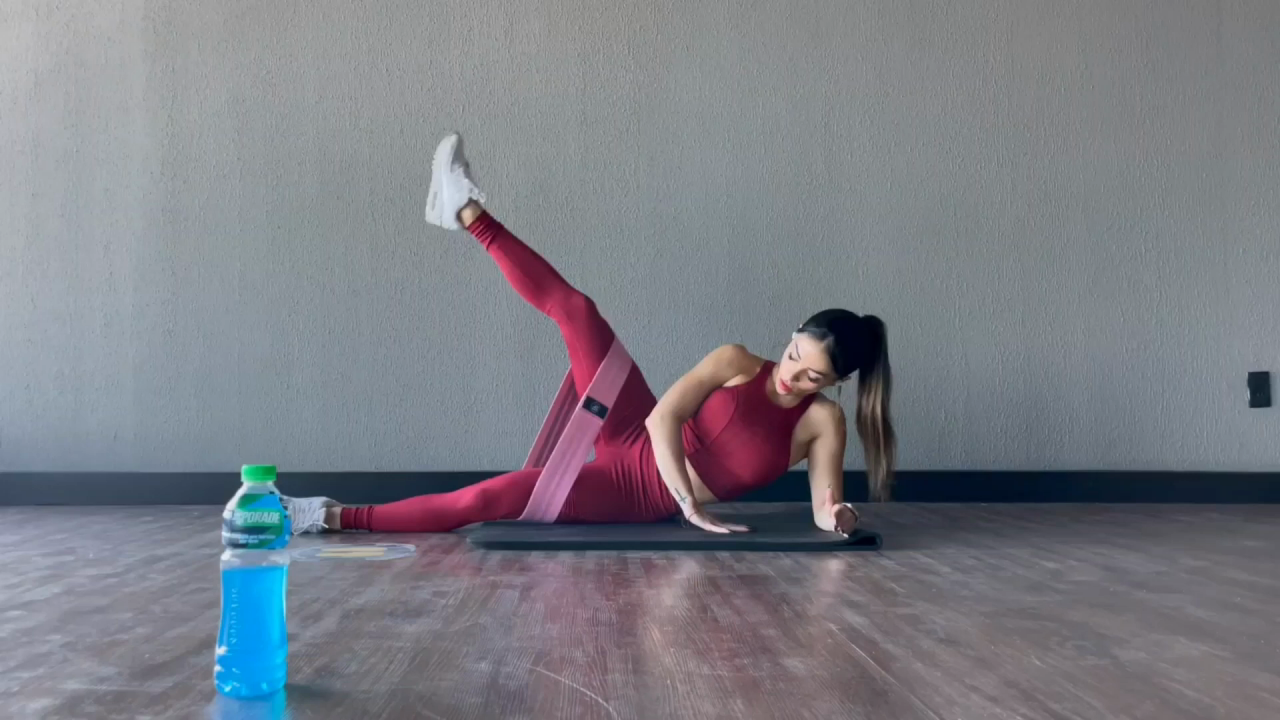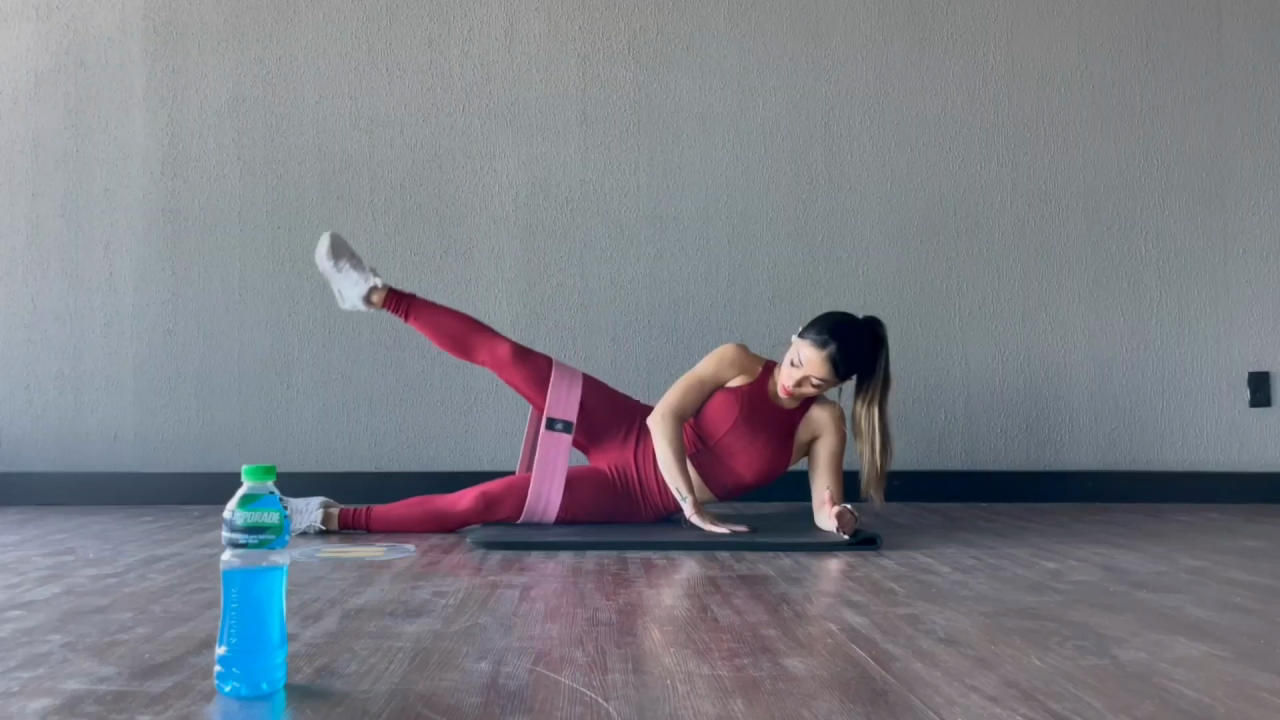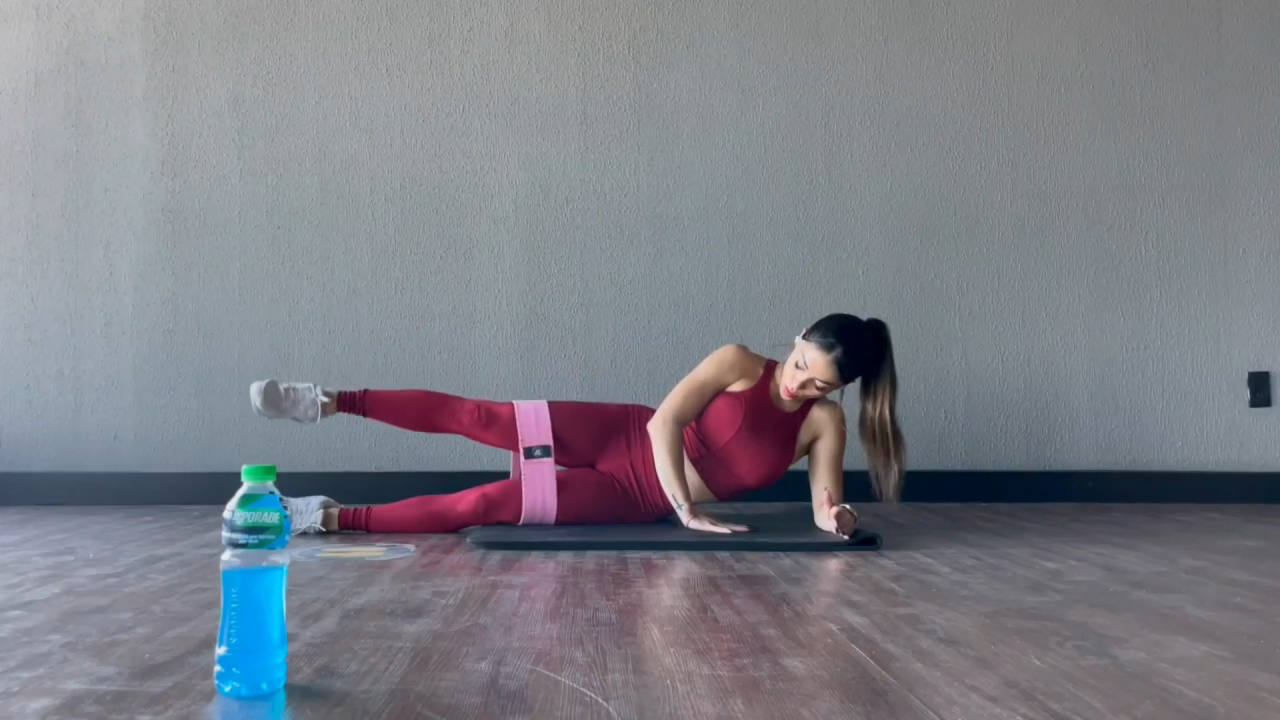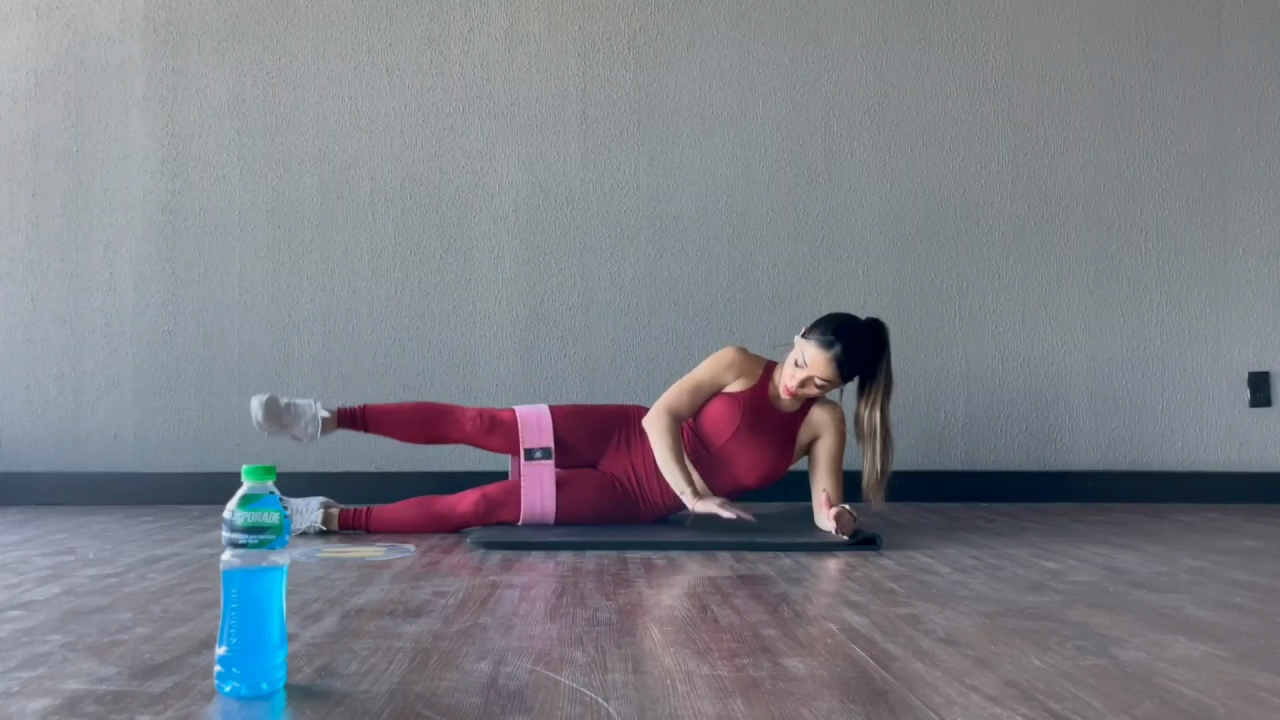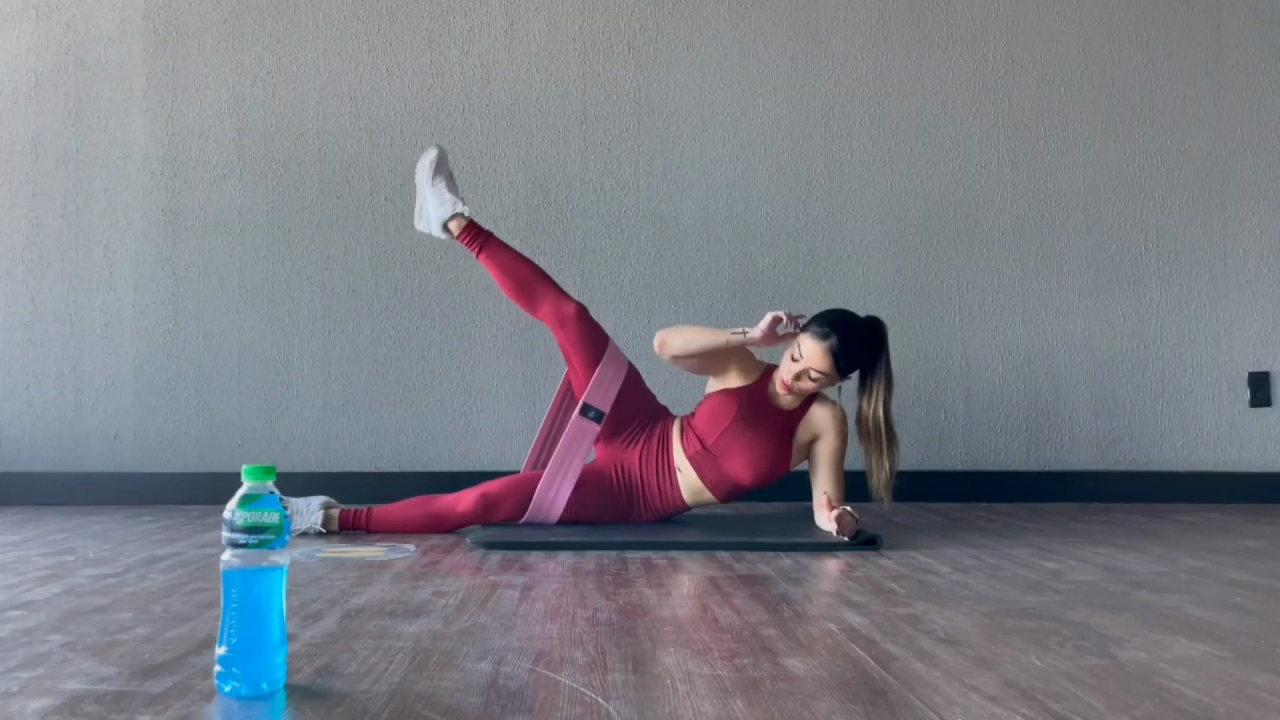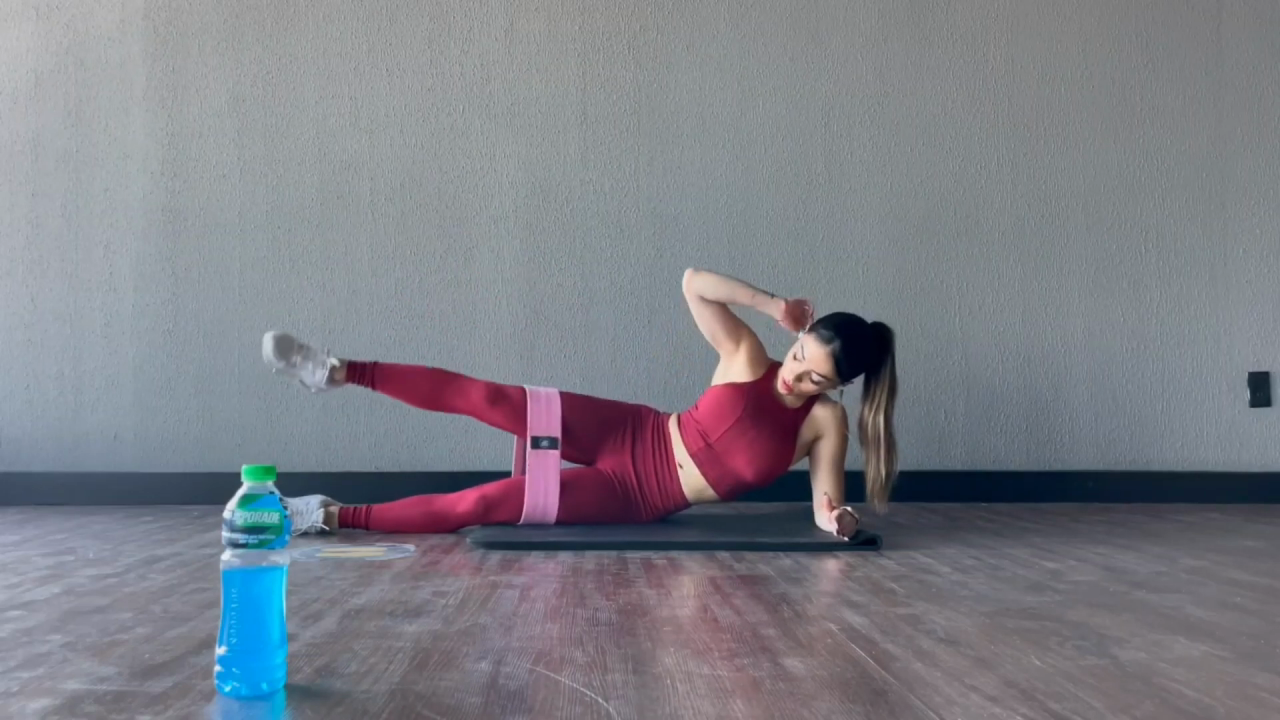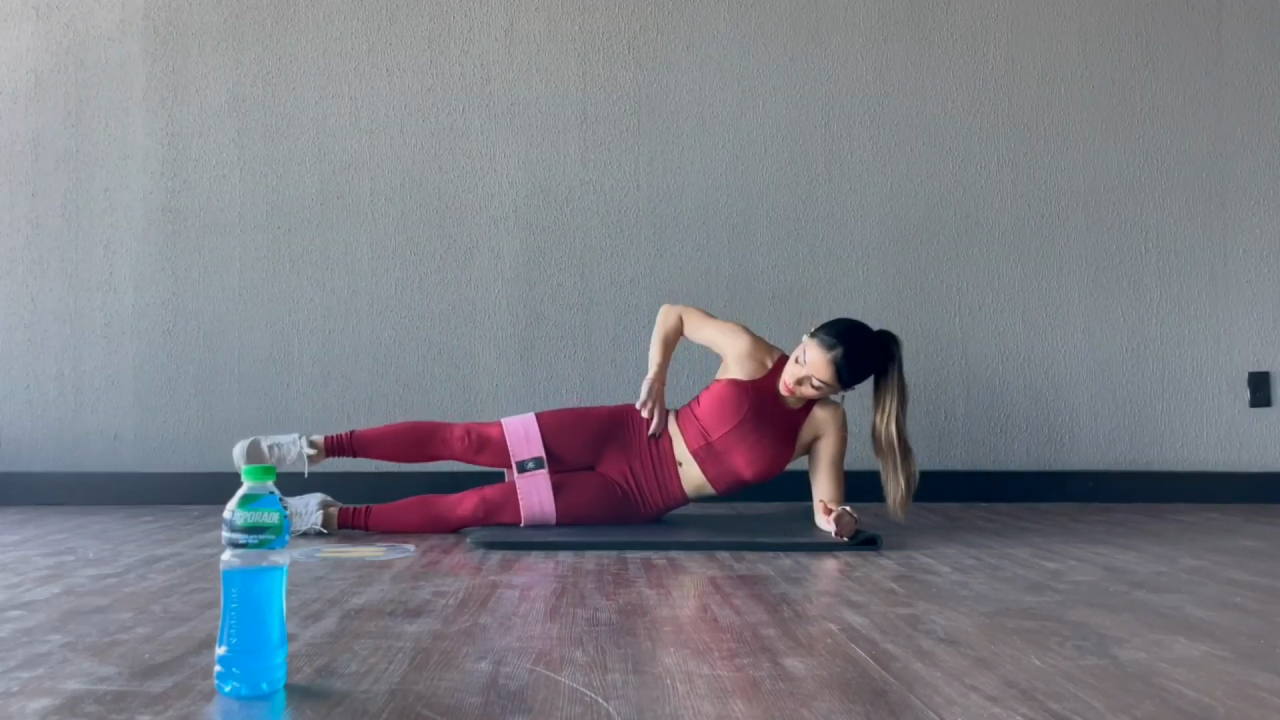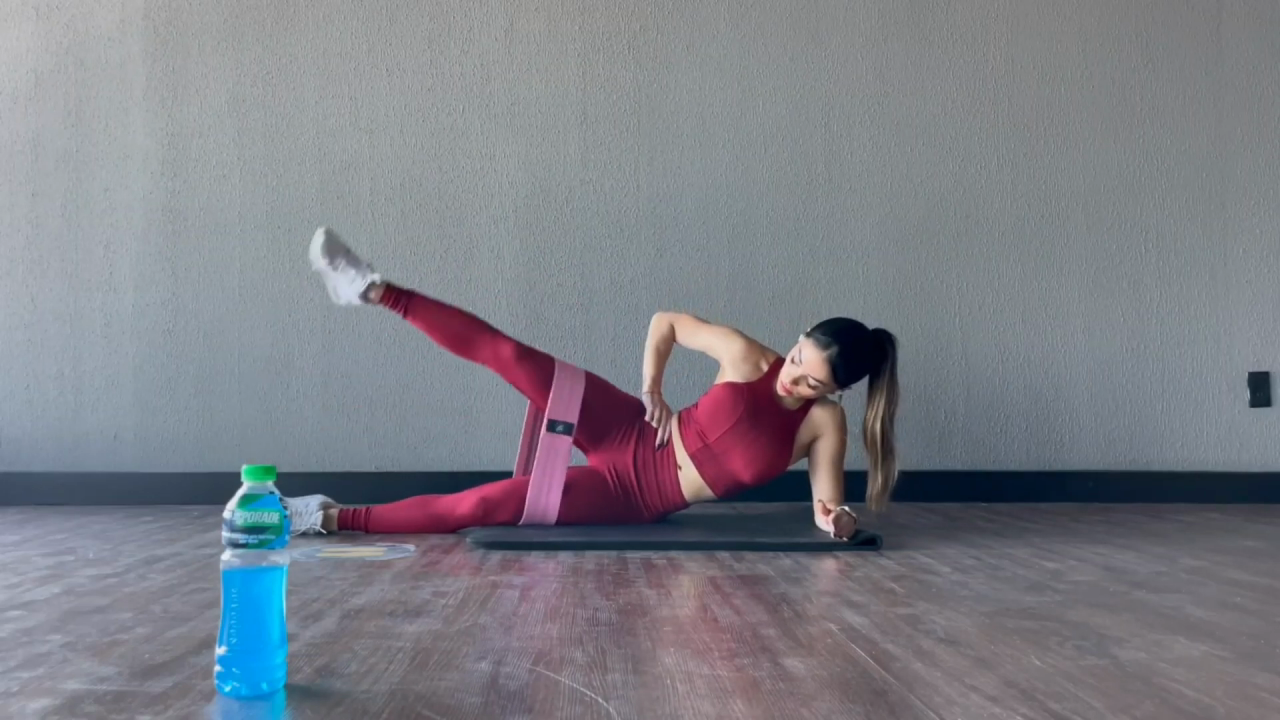
dt=0.5s
person 1, frame 1
left shoulder: (824, 422)
right shoulder: (737, 363)
left elbow: (825, 511)
right elbow: (664, 418)
left wrist: (836, 518)
right wrist: (691, 503)
left hip: (641, 499)
right hip: (637, 446)
left knee: (486, 501)
right knee: (574, 310)
left ankle: (337, 517)
right ankle: (467, 211)
person 1, frame 2
left shoulder: (822, 422)
right shoulder: (739, 362)
left elbow: (824, 512)
right elbow: (663, 417)
left wrist: (835, 515)
right wrist: (692, 504)
left hip: (638, 500)
right hip: (632, 442)
left knee: (486, 502)
right knee: (506, 358)
left ankle: (333, 516)
right ankle: (378, 294)
person 1, frame 3
left shoulder: (825, 422)
right shoulder: (739, 362)
left elbow: (826, 507)
right elbow: (664, 421)
left wrist: (837, 518)
right wrist: (687, 510)
left hip: (637, 499)
right hip: (624, 439)
left knee: (485, 505)
right knee: (477, 416)
left ankle: (332, 517)
right ankle: (330, 402)
person 1, frame 4
left shoulder: (824, 420)
right shoulder: (739, 364)
left elbow: (826, 508)
right elbow: (660, 417)
left wrist: (837, 518)
right wrist: (693, 495)
left hip: (637, 499)
right hip: (626, 440)
left knee: (489, 505)
right knee: (479, 425)
left ankle: (333, 517)
right ankle: (329, 418)
person 1, frame 5
left shoulder: (824, 421)
right shoulder: (742, 369)
left elbow: (827, 508)
right elbow: (665, 343)
left wrist: (836, 519)
right wrist: (749, 335)
left hip: (636, 498)
right hip: (638, 441)
left knee: (486, 504)
right knee: (567, 317)
left ankle: (338, 518)
right ankle: (454, 222)
person 1, frame 6
left shoulder: (826, 422)
right shoulder: (747, 360)
left elbow: (826, 508)
right elbow: (693, 281)
left wrist: (838, 517)
right wrist: (774, 305)
left hip: (634, 498)
right hip: (629, 439)
left knee: (484, 504)
right knee: (484, 397)
left ankle: (334, 515)
right ankle: (339, 371)
person 1, frame 7
left shoulder: (825, 423)
right shoulder: (751, 352)
left elbow: (825, 506)
right elbow: (673, 313)
left wrist: (836, 519)
right wrist: (654, 380)
left hip: (635, 498)
right hip: (621, 438)
left knee: (484, 507)
right knee: (469, 439)
left ankle: (331, 515)
right ankle: (317, 447)
person 1, frame 8
left shoulder: (824, 423)
right shoulder: (746, 357)
left elbow: (828, 504)
right elbow: (666, 321)
left wrist: (835, 519)
right wrist: (652, 388)
left hip: (633, 501)
right hip: (628, 440)
left knee: (482, 505)
right knee: (511, 357)
left ankle: (335, 517)
right ankle: (374, 289)
